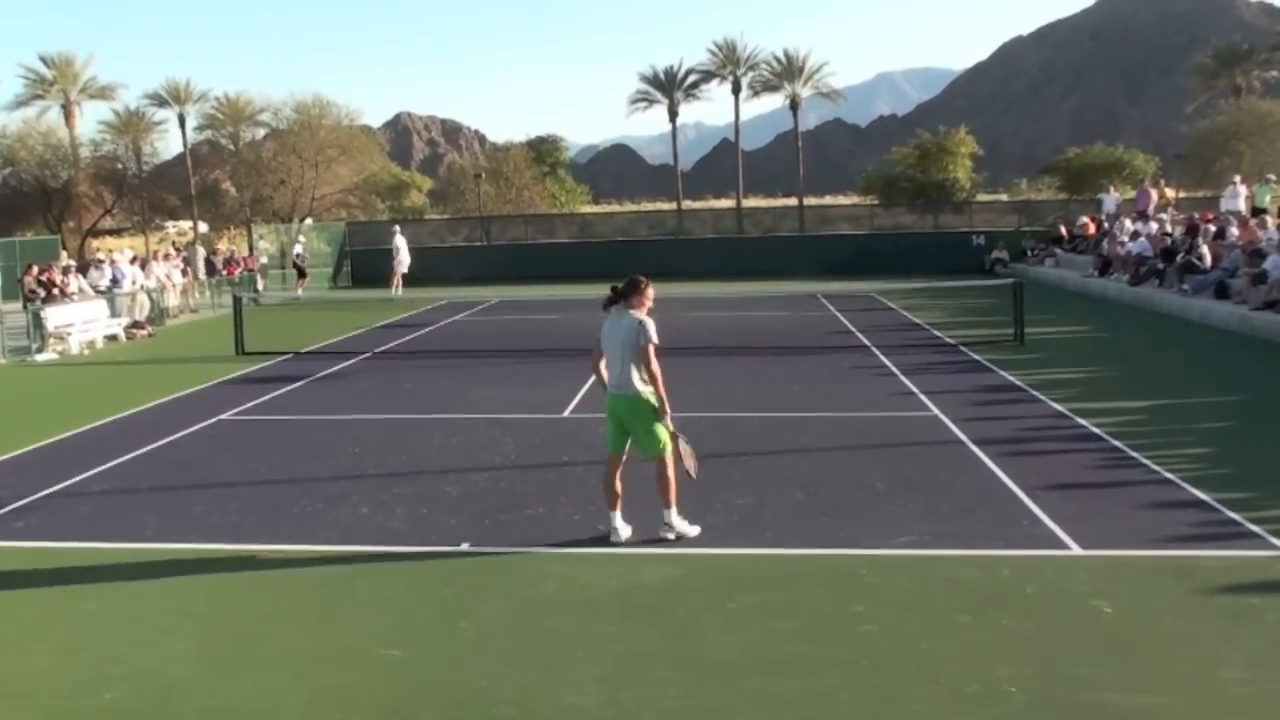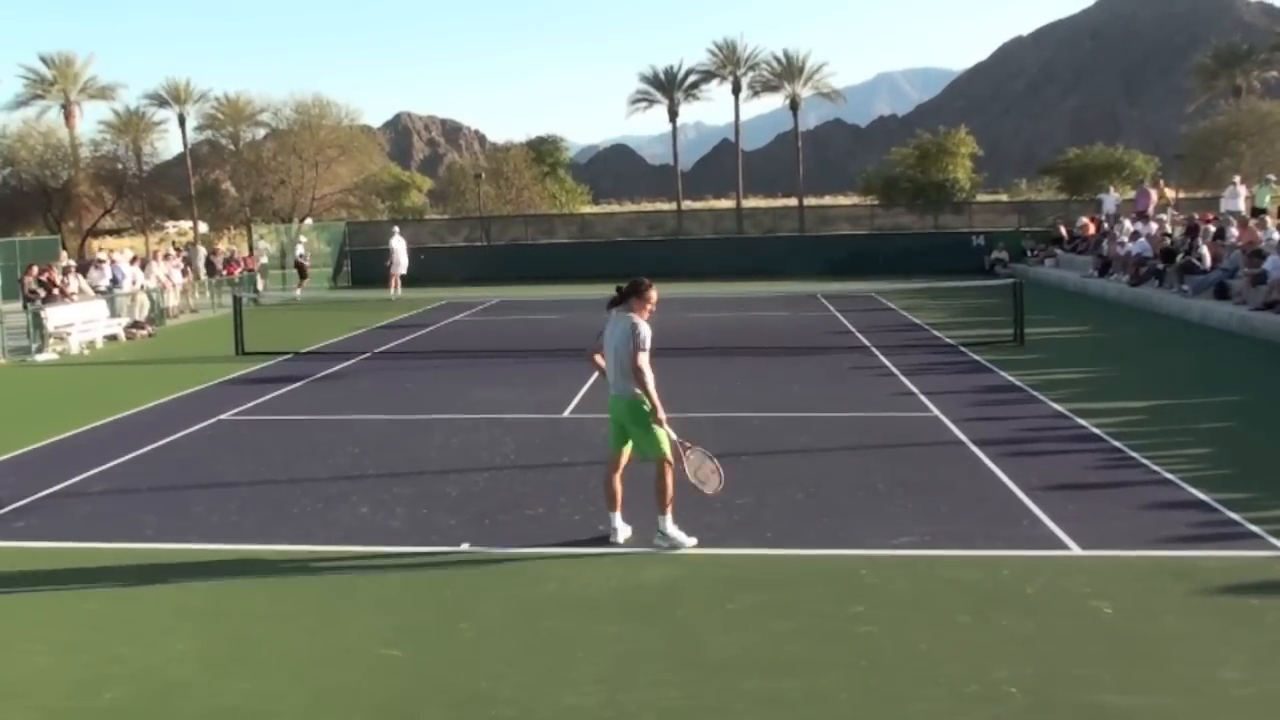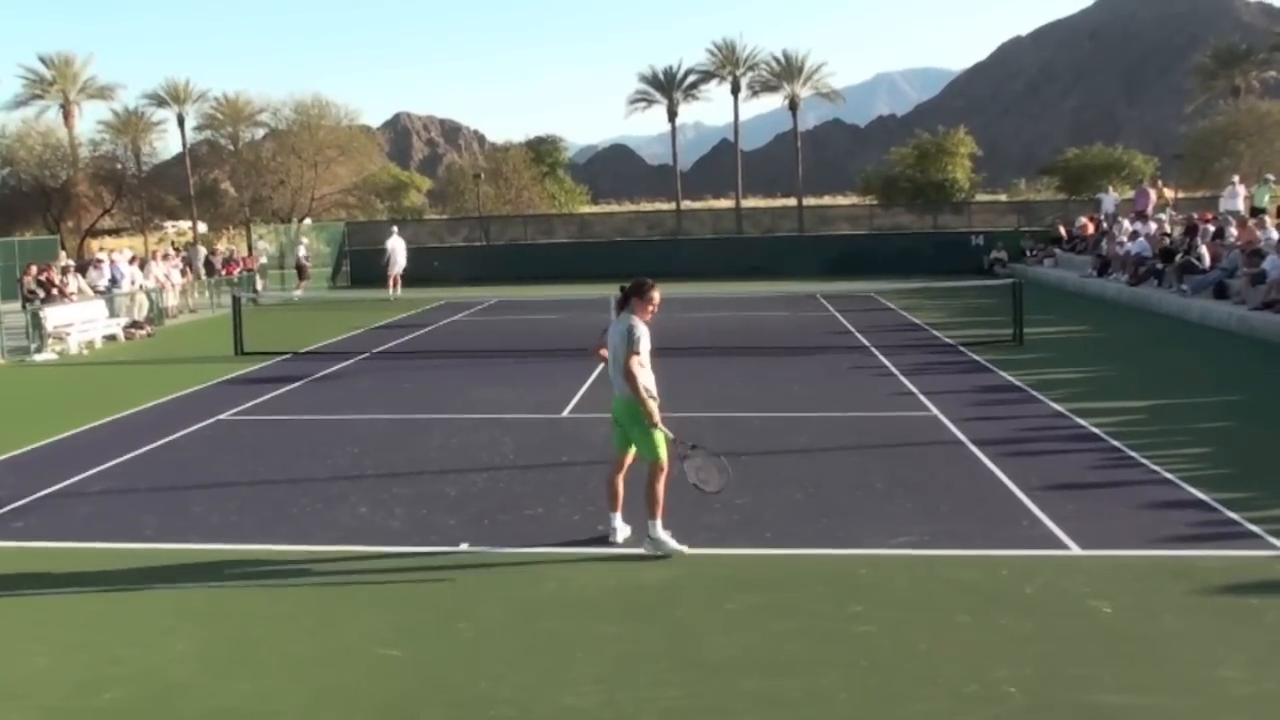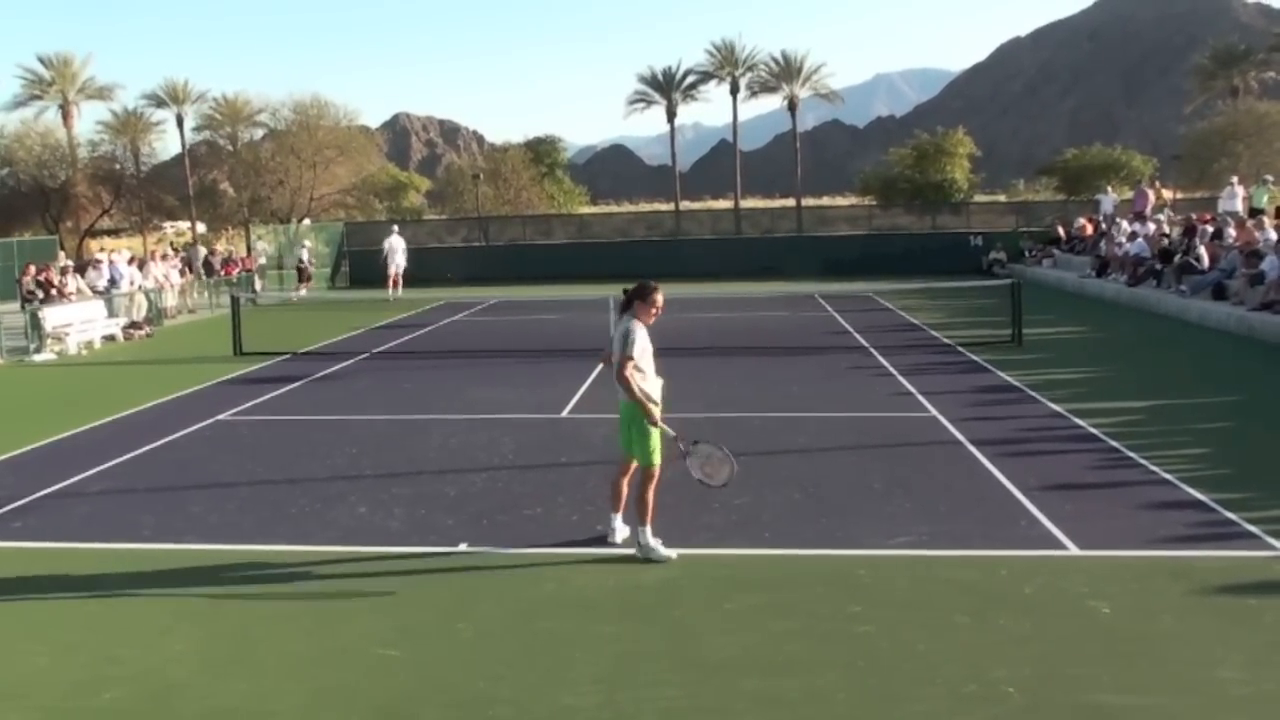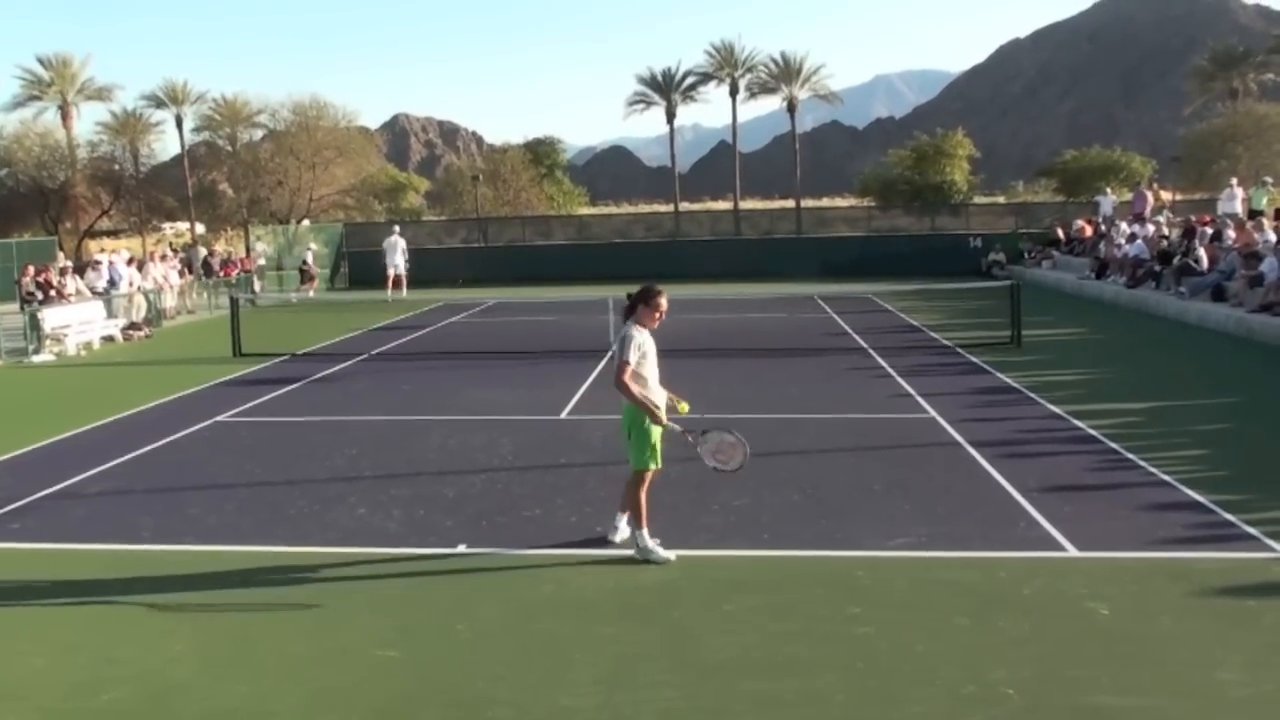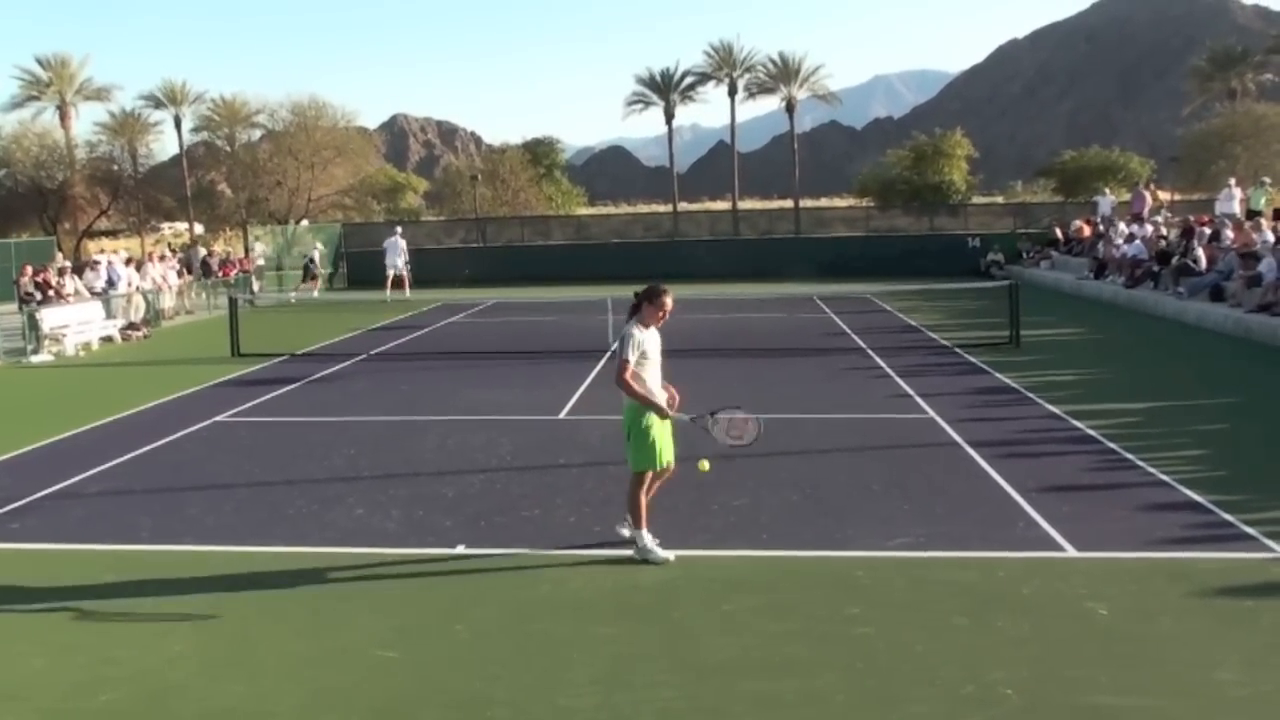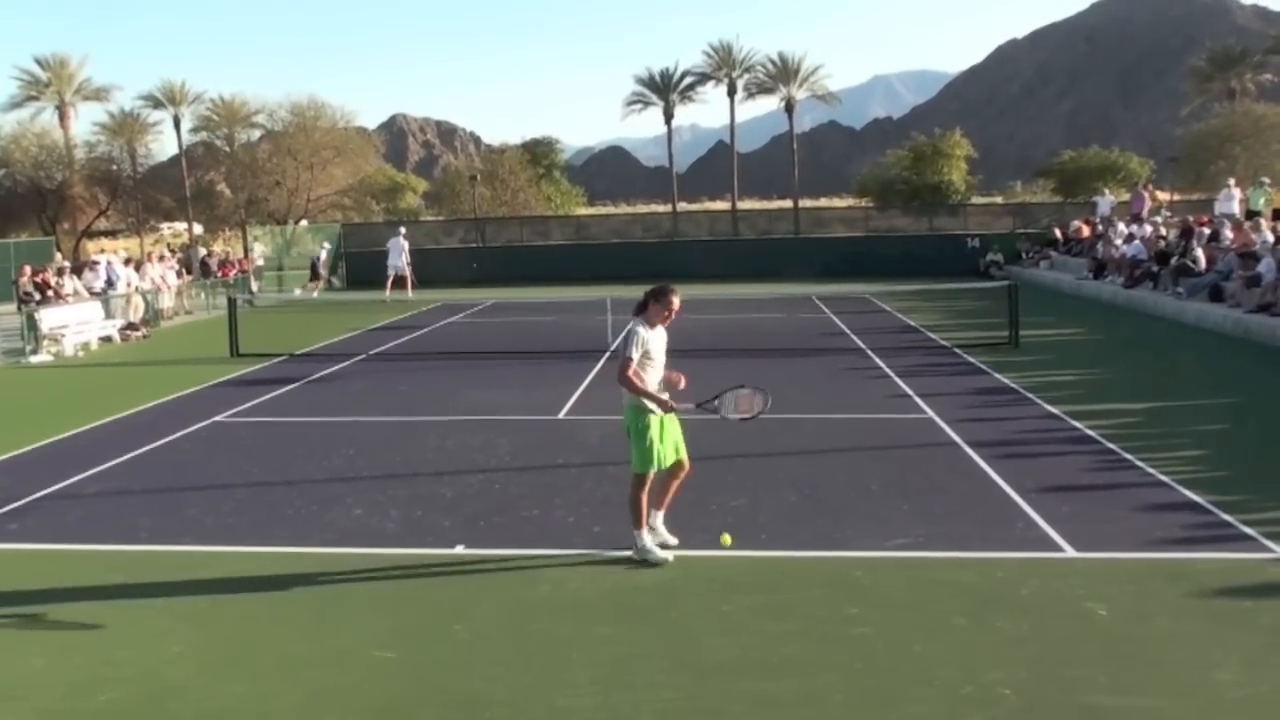
dt=0.1s
person 1, frame 1
left shoulder: (608, 324)
right shoulder: (643, 323)
left elbow: (597, 364)
right elbow: (650, 363)
right wrist: (663, 401)
left hip: (614, 400)
right hip: (640, 401)
left knee: (614, 464)
right knee: (665, 460)
left ankle: (616, 526)
right ankle: (671, 522)
person 1, frame 2
left shoulder: (612, 323)
right shoulder: (638, 326)
left elbow: (595, 356)
right elbow: (637, 368)
right wrist: (655, 405)
left hip: (617, 401)
right hip: (636, 403)
left knee: (616, 465)
right knee: (665, 463)
left ankle: (617, 527)
right ankle: (666, 529)
person 1, frame 3
left shoulder: (617, 324)
right shoulder: (636, 328)
left elbow: (601, 350)
right elbow: (630, 371)
right wrist: (650, 407)
left hip: (621, 403)
right hip: (637, 406)
left knee: (619, 466)
right knee: (658, 468)
left ankle: (616, 527)
right ankle: (655, 535)
person 1, frame 4
left shoulder: (630, 327)
right shoulder: (633, 332)
left elbow: (609, 359)
right elbow: (622, 375)
right wrist: (647, 408)
left hip: (638, 407)
right hip: (640, 410)
left knee: (626, 468)
right knee: (650, 473)
left ankle: (616, 527)
right ankle: (645, 540)
person 1, frame 5
left shoulder: (639, 332)
right shoulder: (633, 337)
right elbow: (621, 381)
left wrist: (662, 393)
right wrist: (650, 409)
left hip: (644, 412)
right hip: (642, 414)
left knee: (639, 472)
right knee: (642, 477)
left ankle: (620, 526)
right ankle: (643, 542)
person 1, frame 6
left shoulder: (652, 333)
right shoulder: (632, 335)
right elbow: (622, 379)
left wrist: (665, 389)
right wrist: (654, 404)
left hip: (657, 412)
right hip: (641, 414)
left knee: (664, 469)
right knee: (642, 476)
left ankle: (630, 522)
right ankle: (642, 541)
person 1, frame 7
left shoulder: (660, 332)
right shoulder: (638, 333)
right elbow: (624, 376)
left wrist: (671, 377)
right wrist: (657, 399)
left hip: (662, 411)
right hip: (643, 413)
left knee: (681, 467)
right knee: (643, 478)
left ankle: (654, 523)
right ankle: (641, 542)
